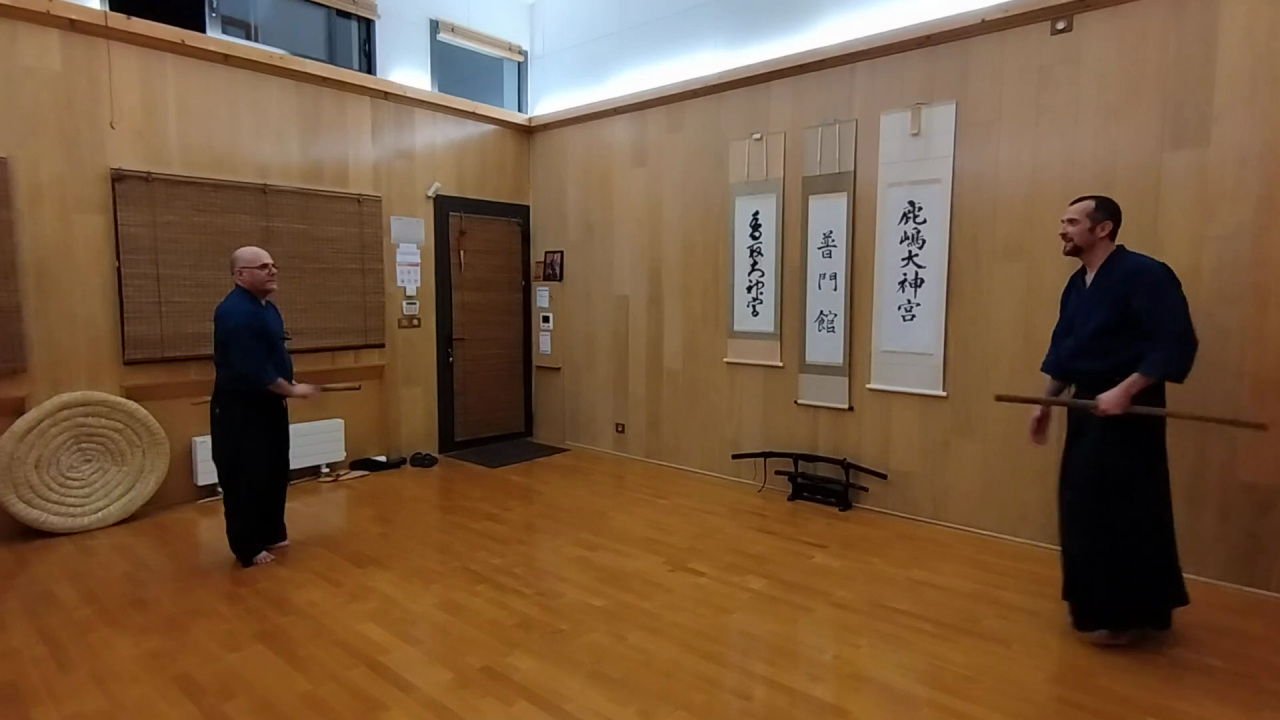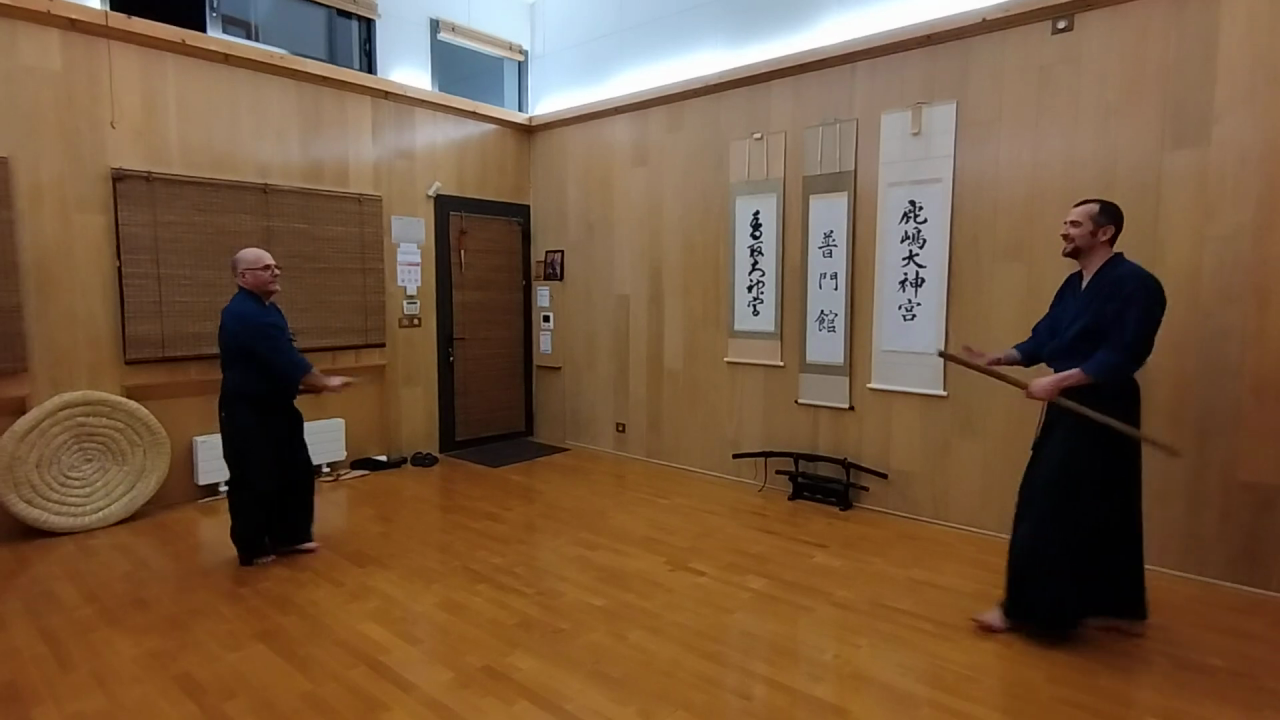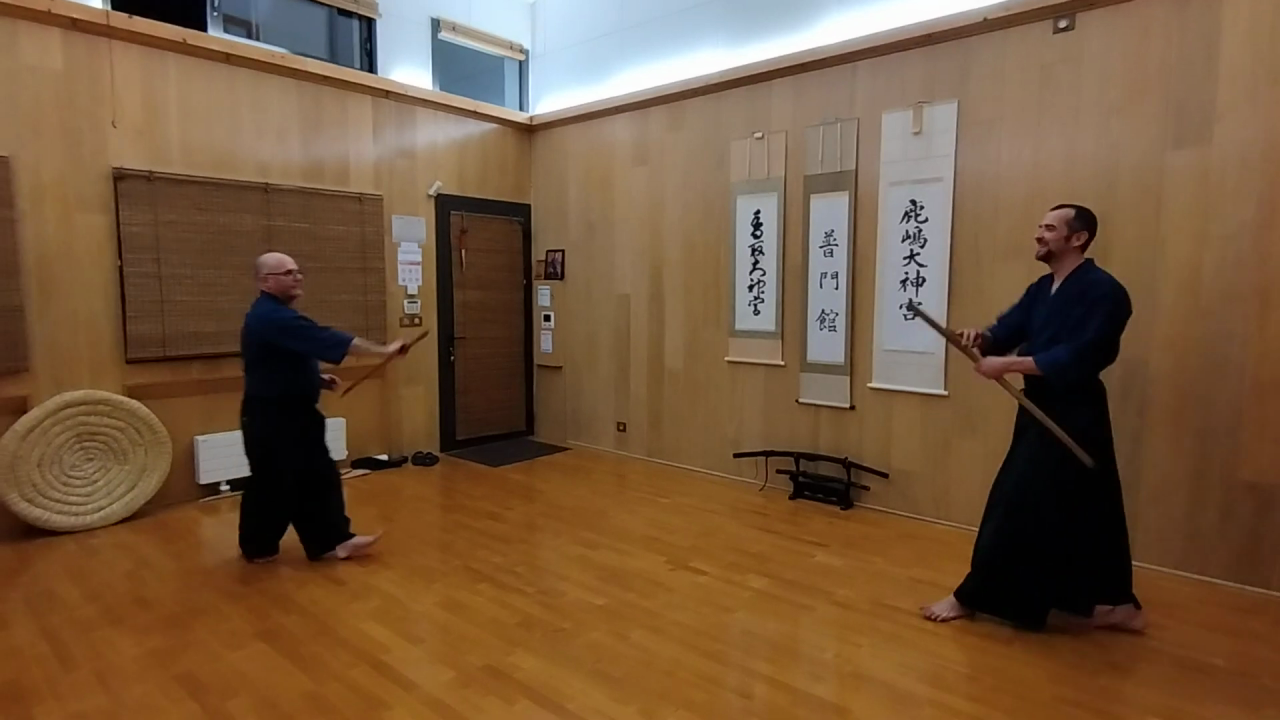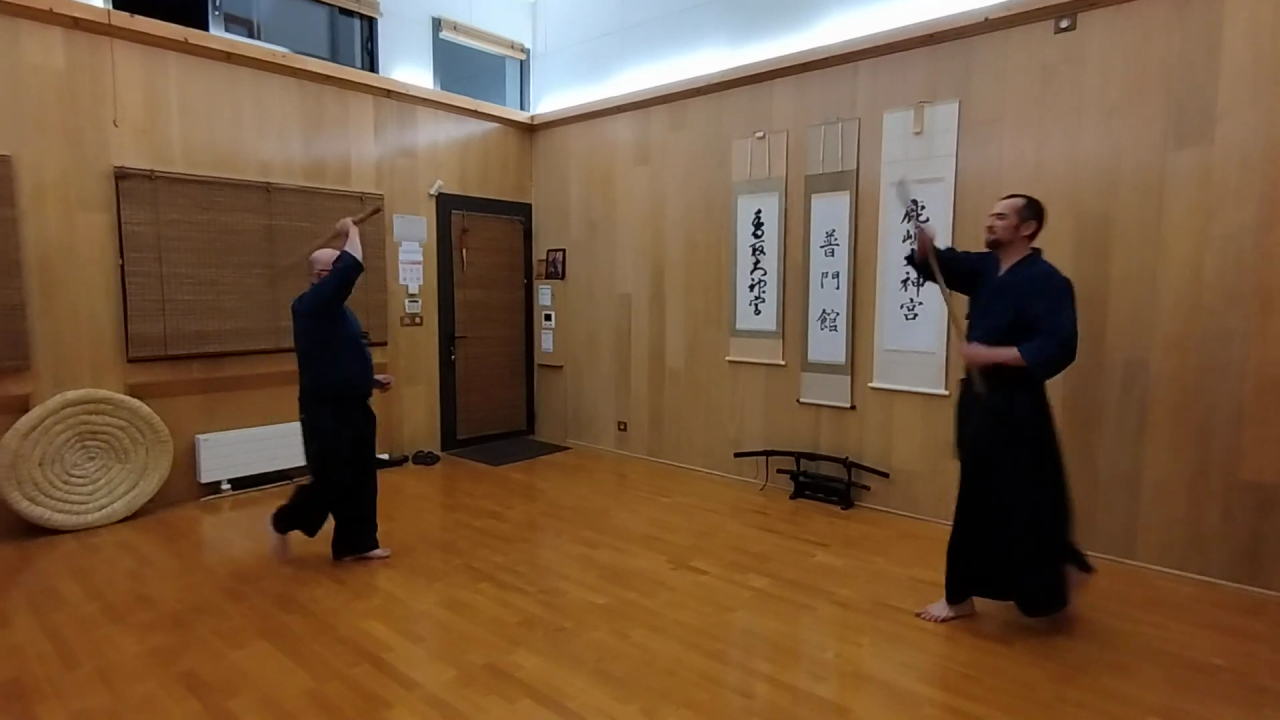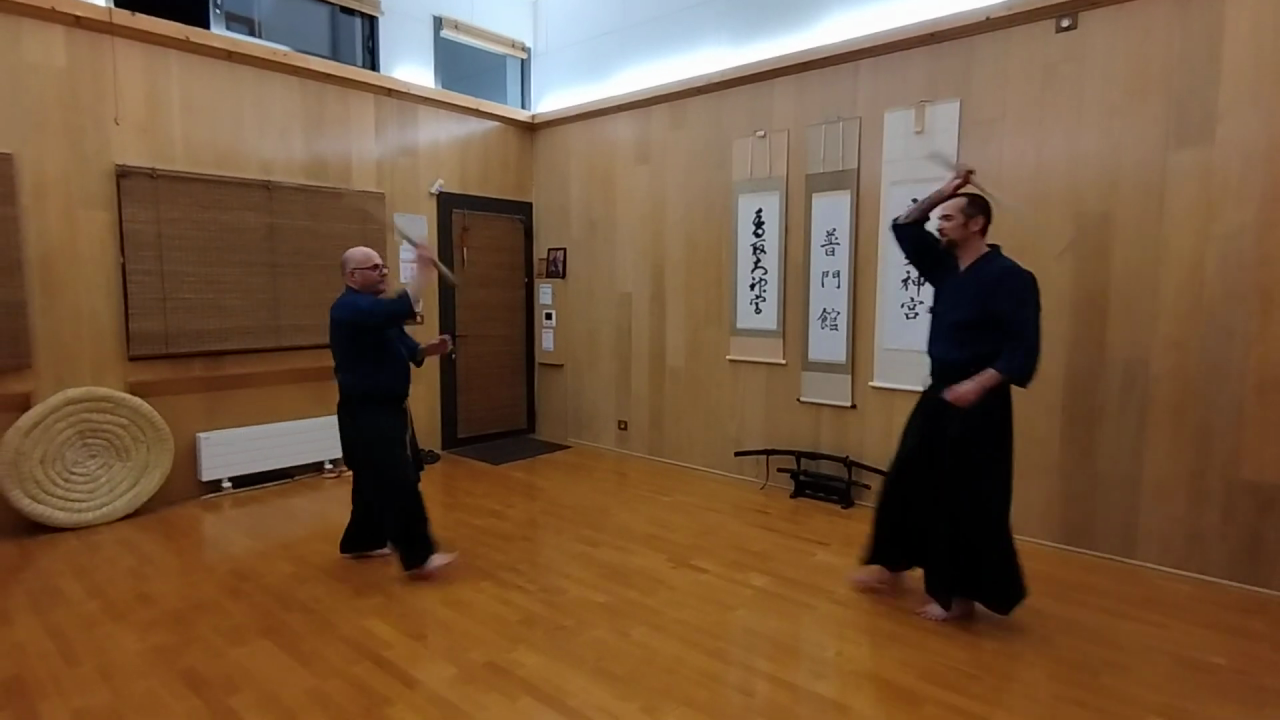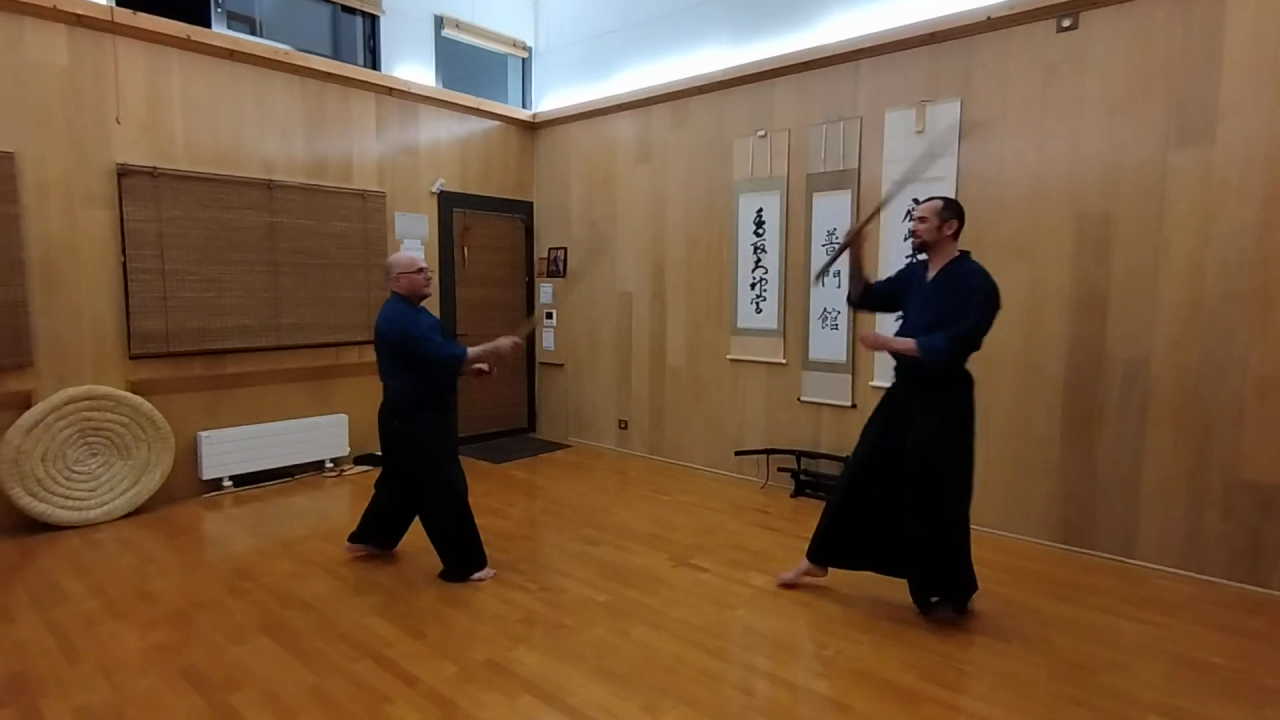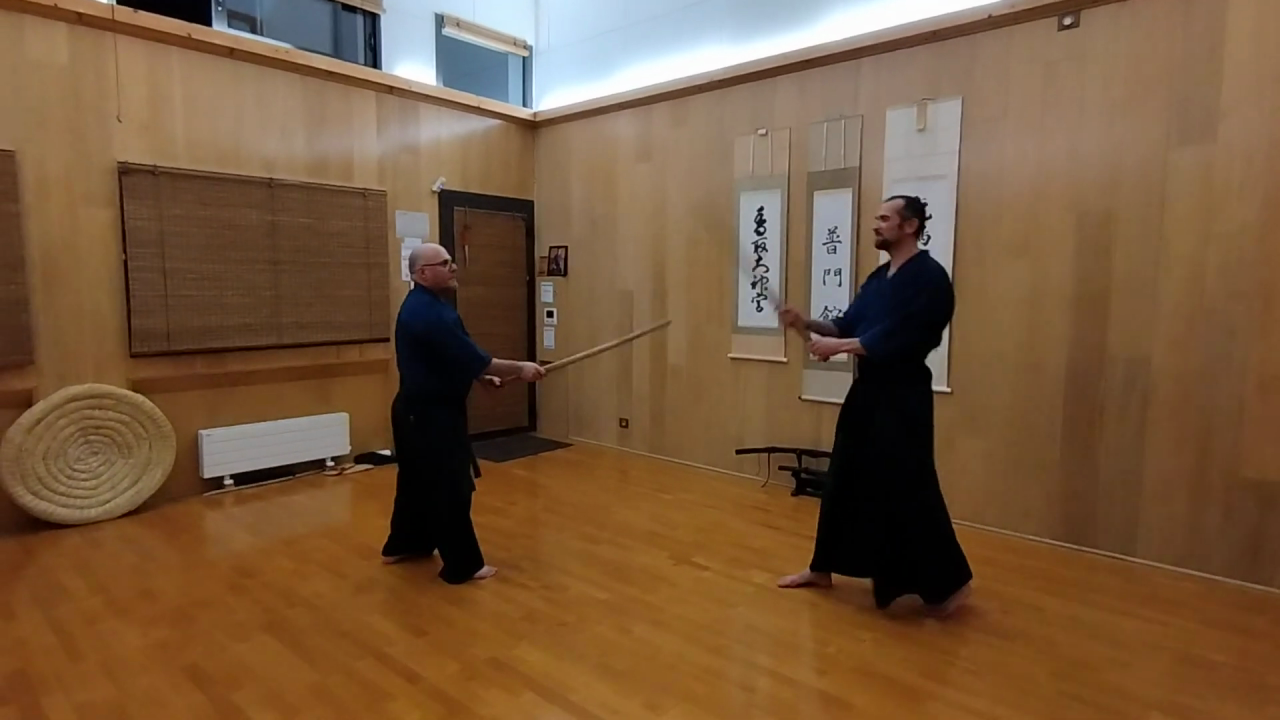
dt=0.3s
person 1, frame 1
left shoulder: (1145, 275)
right shoulder: (1077, 285)
left elbow: (1175, 344)
right elbow: (1065, 350)
left wrist: (1124, 390)
right wrist: (1048, 403)
left hip: (1129, 408)
right hip: (1091, 403)
left knee: (1114, 508)
right knee: (1083, 504)
left ankle: (1125, 615)
right ankle: (1101, 608)
person 1, frame 2
left shoulder: (1135, 284)
right shoulder: (1073, 285)
left elbow: (1122, 355)
right elbow: (1044, 340)
left wrist: (1057, 381)
right wrist: (997, 359)
left hip: (1102, 411)
right hip: (1068, 406)
left knee: (1056, 507)
right knee: (1099, 512)
left ankle: (1022, 609)
right ankle: (1118, 609)
person 1, frame 3
left shoulder: (1102, 292)
right shoulder: (1042, 289)
left elbow: (1078, 357)
right elbow: (1008, 330)
left wrist: (1008, 364)
right wrist: (979, 342)
left hip: (1073, 414)
right hip: (1043, 408)
left knee: (1017, 506)
right knee: (1083, 511)
left ankle: (972, 598)
right ankle: (1115, 603)
person 1, frame 4
left shoulder: (1047, 282)
right shoulder: (983, 267)
left elbow: (1057, 349)
right elbow: (935, 264)
left wrist: (992, 354)
right wrist: (924, 249)
left hip: (1012, 403)
right hip: (980, 395)
left knee: (987, 499)
right knee: (987, 497)
left ankle: (960, 596)
right ankle: (1058, 573)
person 1, frame 5
left shoulder: (1011, 278)
right shoulder: (946, 264)
left elbow: (1023, 351)
right elbow: (905, 228)
left wrist: (979, 385)
right wrist: (942, 195)
left hip: (979, 401)
right hip: (940, 391)
left knee: (969, 498)
right knee: (907, 480)
left ankle: (956, 593)
right ankle: (891, 563)
person 1, frame 6
left shoulder: (974, 282)
right shoulder: (914, 276)
left elbow: (953, 344)
right elbow: (864, 297)
left wrist: (889, 342)
right wrist: (855, 254)
left hip: (942, 402)
right hip: (903, 394)
left knee: (935, 497)
right knee: (861, 477)
left ankle: (951, 593)
right ankle: (818, 560)
person 1, frame 7
left shoulder: (929, 277)
right shoulder: (879, 277)
left elbow: (899, 336)
right elbow: (852, 325)
left wrist: (838, 345)
right wrist: (809, 325)
left hip: (902, 394)
right hip: (868, 389)
left knee: (908, 487)
right knee: (844, 479)
left ankle: (950, 583)
right ankle: (823, 567)
person 2, frame 1
left shoulder: (267, 308)
right shoulder: (235, 312)
right elbow: (252, 365)
left wrist: (287, 387)
right wrist: (291, 390)
left hip: (267, 406)
right hip: (240, 410)
left knee: (274, 474)
right knee: (246, 479)
left ankle: (267, 535)
right ankle: (248, 548)
person 2, frame 2
left shoulder: (267, 309)
right shoulder: (243, 314)
right elbow: (282, 359)
left wrist: (302, 381)
right wrist: (325, 383)
left hip: (276, 408)
right hip: (247, 413)
left knee: (298, 471)
right knee: (253, 482)
left ankle: (289, 537)
right ankle: (252, 549)
person 2, frame 3
left shoulder: (280, 315)
right shoulder: (269, 318)
right elbow: (326, 341)
left wrist: (317, 380)
right wrist: (382, 349)
left hip: (295, 414)
right hip: (269, 417)
left knee: (319, 475)
right knee: (271, 483)
left ankle: (333, 540)
right ankle: (256, 547)
person 2, frame 4
left shoulder: (335, 309)
right shoulder: (312, 305)
right elbow: (349, 268)
left wrist: (372, 379)
right wrist: (352, 232)
left hip: (352, 407)
right hip: (327, 411)
left knee: (361, 477)
right knee: (334, 480)
left ankle: (358, 543)
right ankle: (284, 523)
person 2, frame 5
left shoulder: (372, 307)
right shoulder: (350, 307)
left elbow: (402, 348)
right elbow: (399, 311)
left wrist: (430, 348)
right wrist: (422, 271)
left hip: (384, 408)
right hip: (366, 413)
left knee: (372, 479)
right knee: (396, 482)
left ankle: (360, 542)
right ankle: (417, 556)
person 2, frame 6
left shoulder: (411, 314)
right shoulder: (400, 319)
left elbow: (438, 358)
right elbow: (445, 357)
left wrist: (472, 365)
right wrist: (492, 348)
left hip: (412, 415)
right hip: (415, 419)
left knee: (402, 482)
right knee: (446, 489)
left ankle: (369, 538)
right ankle: (465, 565)
person 2, frame 7
left shoulder: (421, 305)
right shoulder: (428, 312)
left elbow: (447, 360)
right elbow: (467, 357)
left wrist: (481, 377)
right wrist: (518, 368)
left hip: (418, 409)
right hip: (430, 414)
left knee: (417, 481)
right knee: (449, 488)
left ankle: (404, 544)
right ankle: (462, 565)
